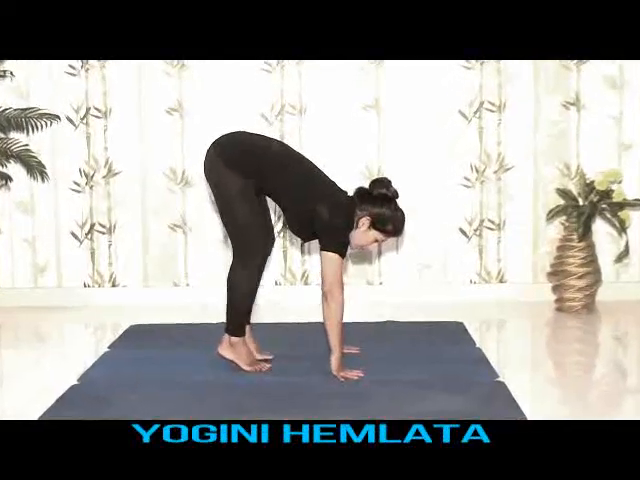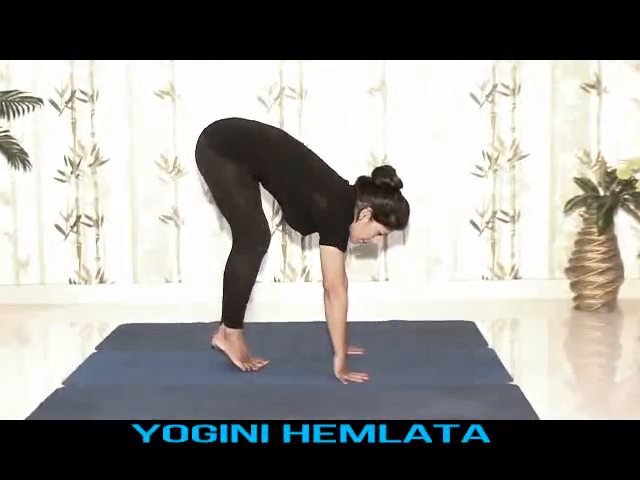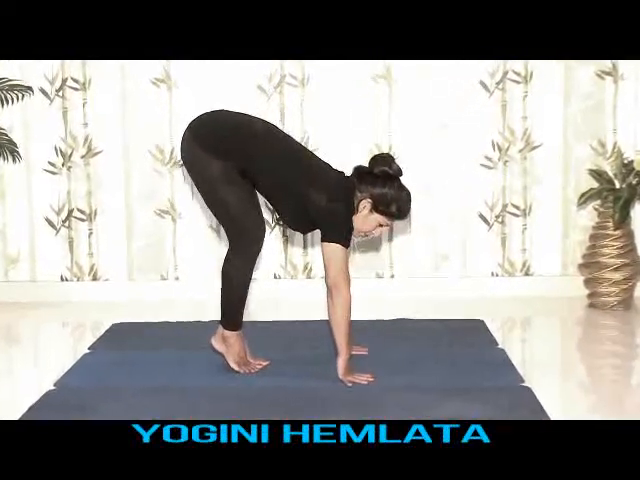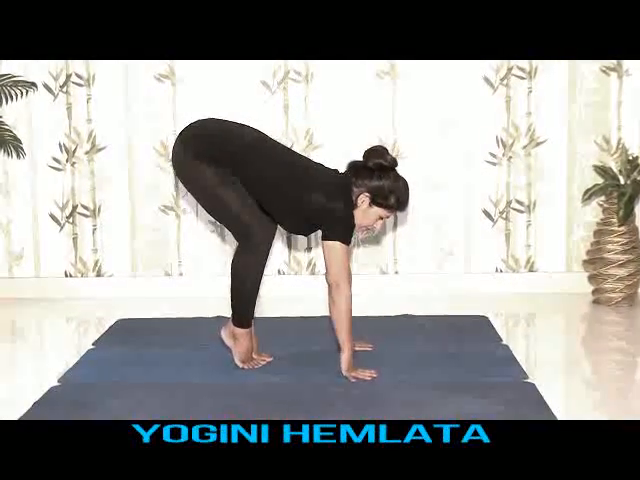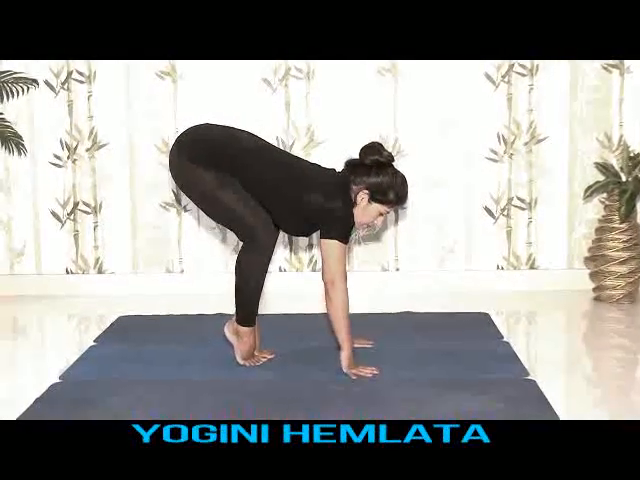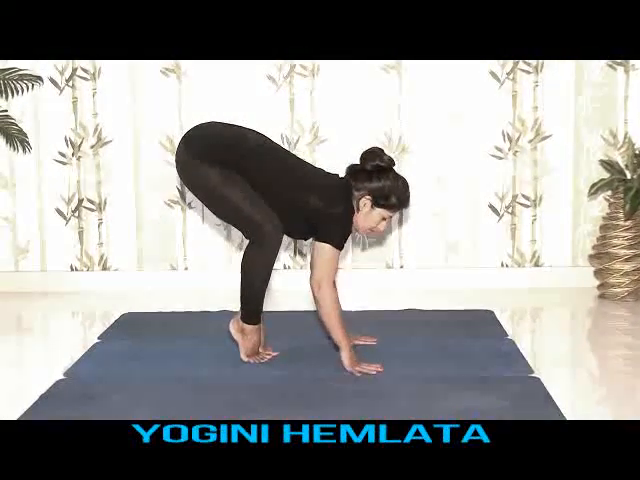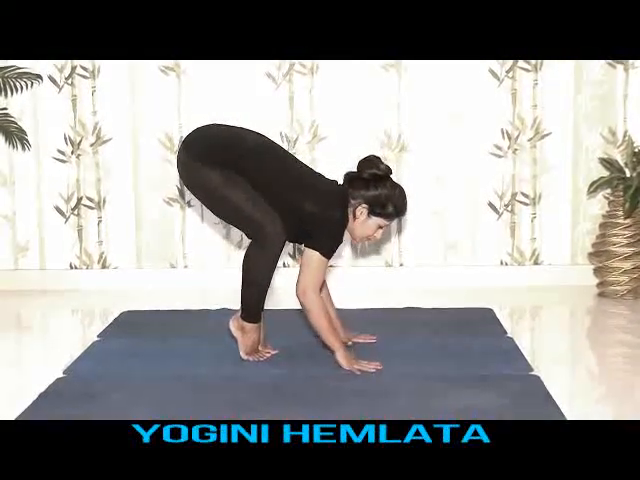
dt=0.5s
person 1, frame 1
left shoulder: (342, 214)
right shoulder: (337, 220)
left elbow: (334, 288)
right elbow: (332, 293)
left wrist: (337, 346)
right wrist: (336, 358)
left hip: (244, 163)
right hip: (230, 162)
left knee: (263, 245)
right knee: (250, 252)
left ankle: (242, 331)
right ankle: (233, 341)
person 1, frame 2
left shoulder: (343, 205)
right shoulder: (336, 212)
left elbow: (336, 285)
right elbow: (335, 290)
left wrist: (340, 346)
right wrist: (340, 360)
left hip: (237, 149)
right hip: (222, 149)
left knee: (255, 240)
right knee: (253, 240)
left ankle: (229, 329)
right ankle: (229, 332)
person 1, frame 3
left shoulder: (342, 196)
right shoulder: (337, 207)
left elbow: (338, 284)
right elbow: (338, 288)
left wrist: (344, 345)
right wrist: (343, 360)
left hip: (227, 141)
right hip: (207, 145)
left knee: (251, 235)
right knee: (248, 238)
left ankle: (230, 330)
right ankle: (228, 336)
person 1, frame 4
left shoulder: (340, 194)
right shoulder: (337, 207)
left elbow: (338, 282)
right elbow: (339, 285)
left wrist: (346, 341)
right wrist: (347, 355)
left hip: (219, 148)
right hip: (198, 153)
left knee: (263, 231)
right knee: (256, 236)
left ankle: (240, 326)
right ankle: (238, 332)
person 1, frame 5
left shoulder: (336, 192)
right shoulder: (337, 207)
left elbow: (333, 279)
right elbow: (335, 283)
left wrist: (344, 338)
right wrist: (346, 353)
left hip: (215, 152)
right hip: (194, 159)
left knee: (266, 232)
right knee: (260, 235)
left ankle: (244, 323)
right ankle: (242, 329)
person 1, frame 6
left shoulder: (336, 199)
right shoulder: (337, 211)
left elbow: (322, 276)
right elbow: (321, 284)
left wrist: (343, 335)
right wrist: (346, 351)
left hip: (222, 151)
right hip: (201, 156)
left knee: (268, 232)
right knee: (267, 232)
left ankle: (250, 319)
right ankle: (247, 326)
person 1, frame 7
left shoulder: (332, 204)
right shoulder: (331, 217)
left elbow: (313, 276)
right elbow: (306, 292)
left wrist: (340, 332)
right wrist: (340, 351)
left hip: (224, 153)
right hip: (202, 158)
left knee: (272, 233)
right knee: (270, 232)
left ankle: (249, 318)
right ankle: (246, 324)
